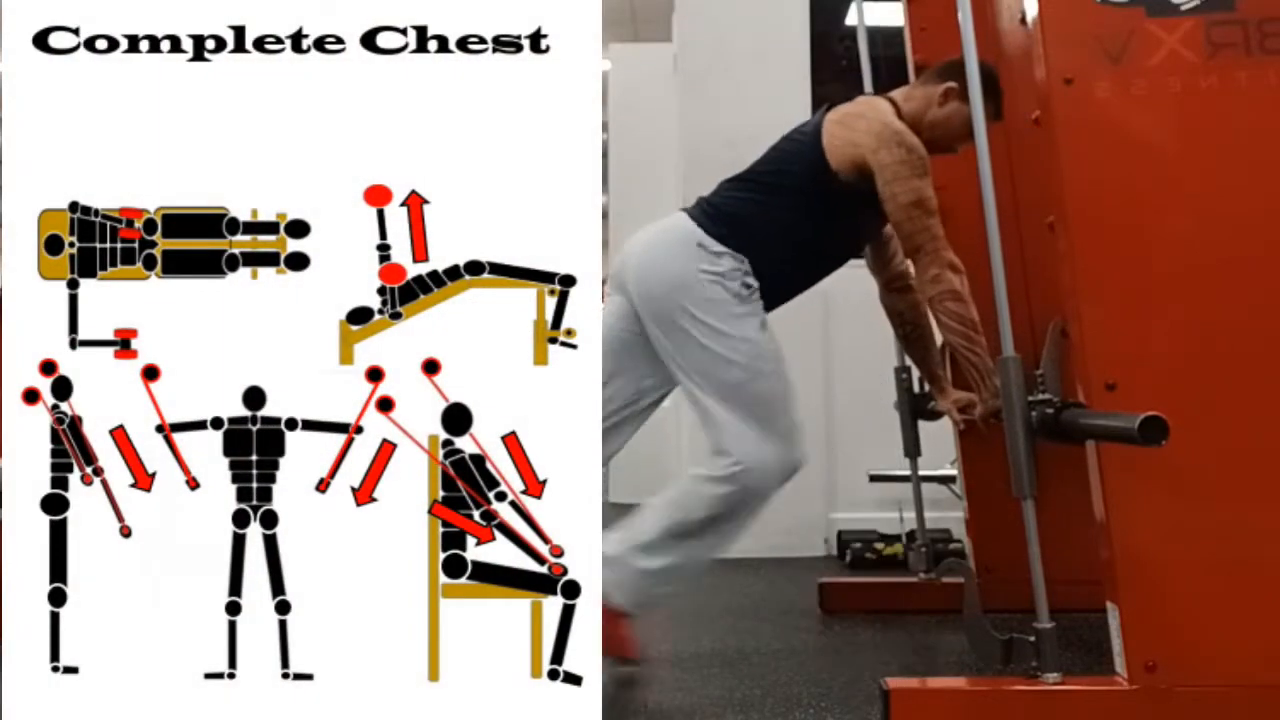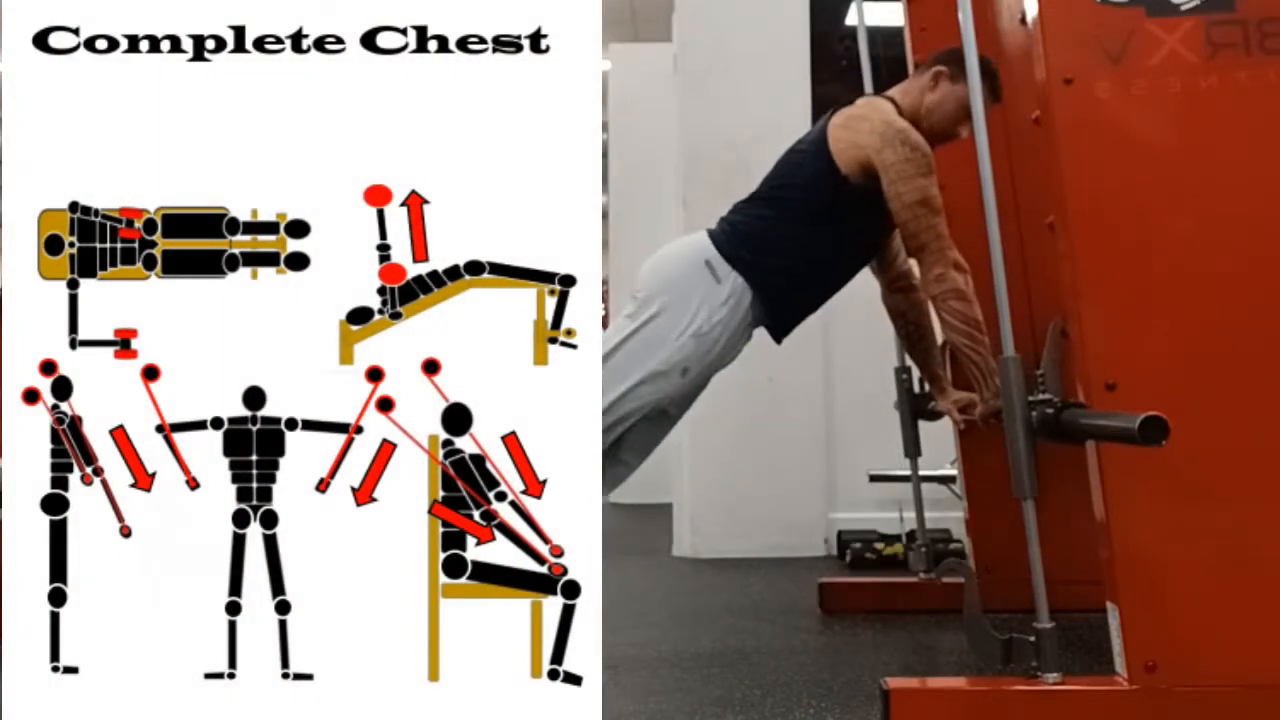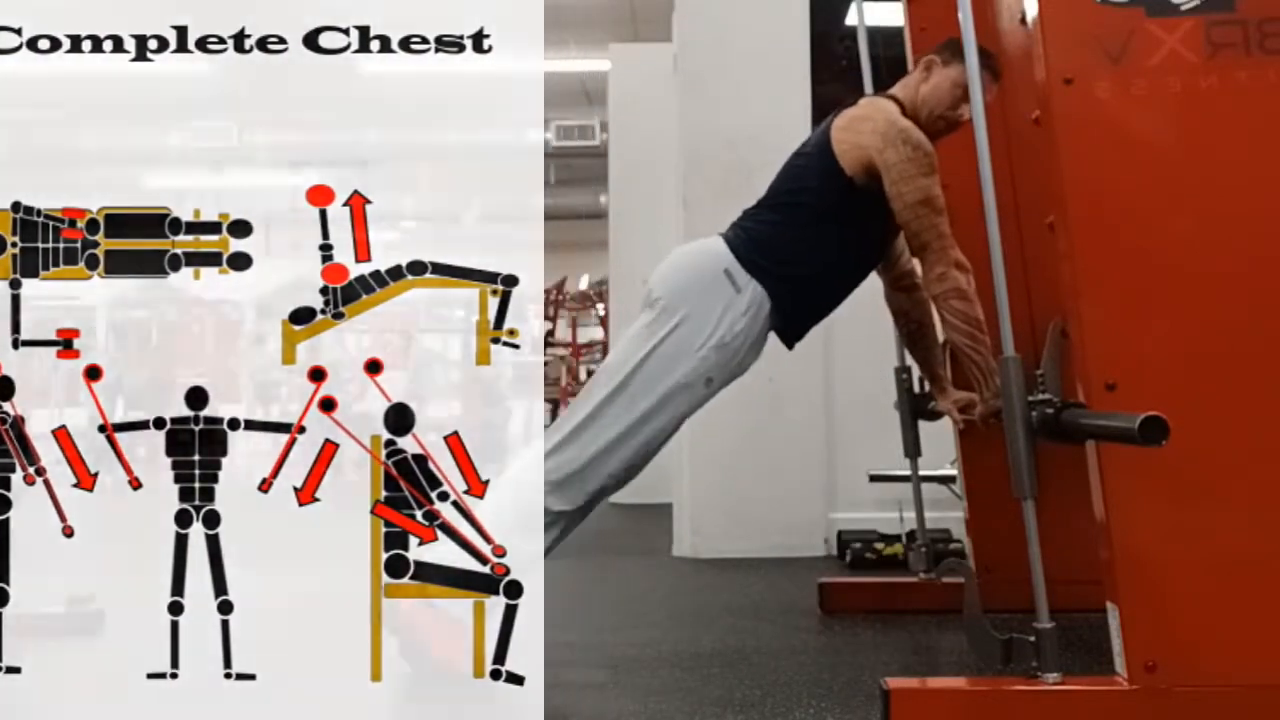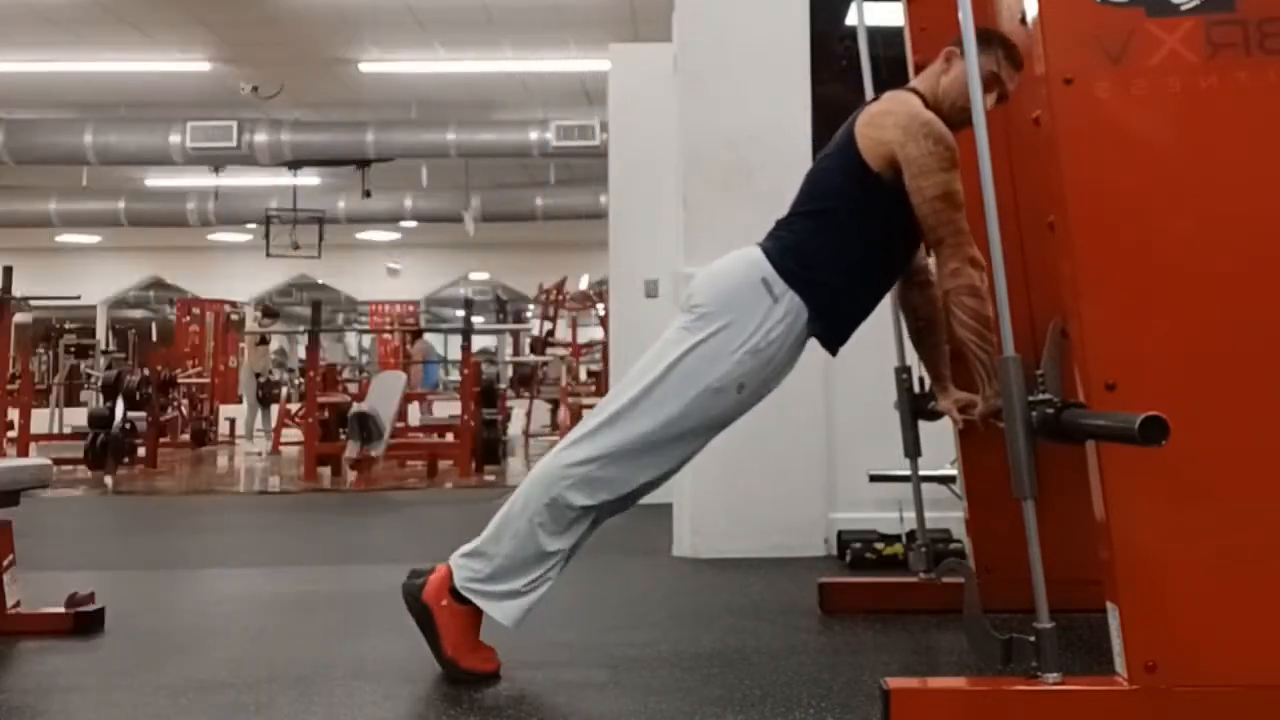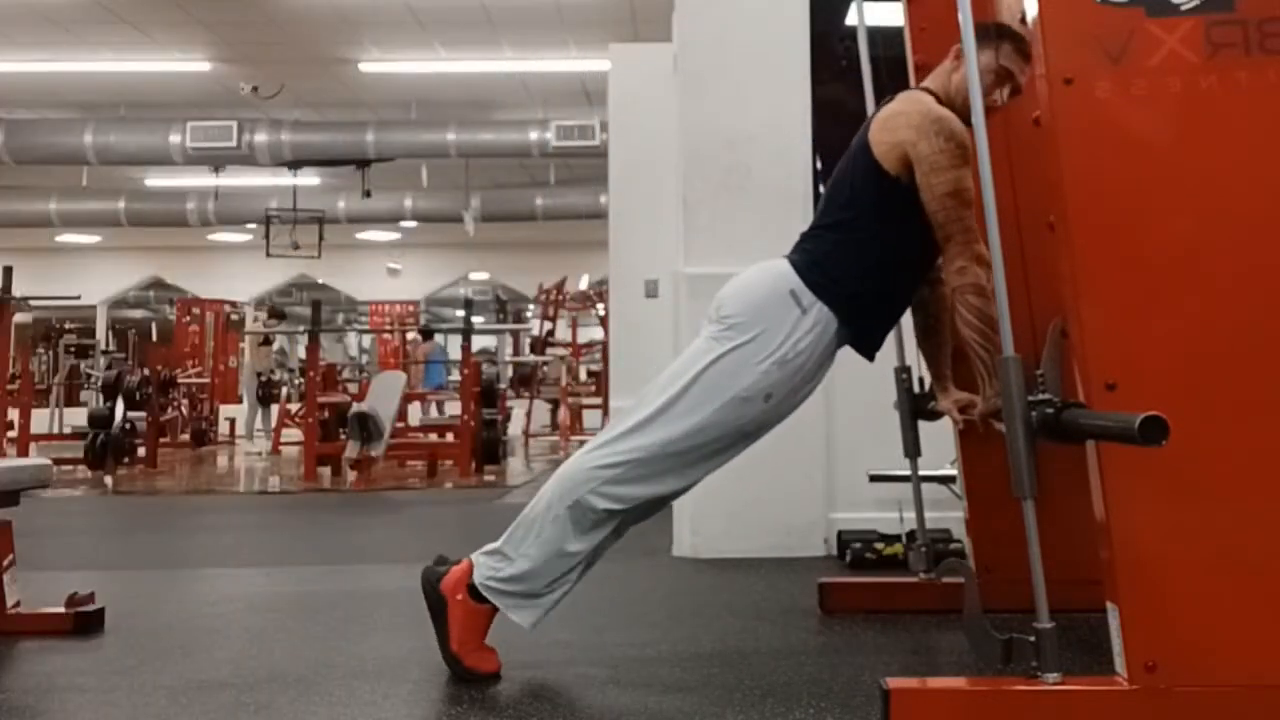
dt=0.4s
person 1, frame 1
left shoulder: (865, 137)
right shoulder: (890, 135)
left elbow: (896, 279)
right elbow: (937, 271)
left wrist: (940, 387)
right wrist: (990, 388)
left hip: (665, 256)
right hip: (701, 269)
left knee: (596, 442)
right knee: (762, 457)
right ankle: (607, 589)
person 1, frame 2
left shoulder: (872, 143)
right shoulder: (893, 135)
left elbow: (899, 284)
right elbow: (943, 270)
left wrist: (940, 388)
right wrist: (992, 390)
left hip: (713, 283)
right hip: (709, 286)
left knee: (612, 455)
person 1, frame 3
left shoulder: (874, 142)
right shoulder: (896, 134)
left elbow: (904, 283)
right elbow: (944, 271)
left wrist: (942, 389)
right wrist: (994, 392)
left hip: (725, 291)
right hip: (722, 294)
left knee: (586, 461)
right knee: (580, 458)
person 1, frame 4
left shoulder: (902, 140)
right shoulder: (916, 127)
left elbow: (918, 278)
right elbow: (961, 265)
left wrist: (944, 386)
right wrist: (996, 387)
left hip: (767, 306)
right hip: (759, 304)
left knee: (617, 456)
right knee: (609, 455)
left ankle: (474, 579)
right ankle: (458, 588)
person 1, frame 5
left shoulder: (916, 135)
right shoulder: (931, 125)
left elbow: (929, 274)
right elbow: (967, 265)
left wrist: (945, 386)
right wrist: (997, 387)
left hip: (797, 320)
right hip: (788, 316)
left knee: (640, 460)
right knee: (635, 459)
left ankle: (489, 578)
right ankle: (477, 585)
